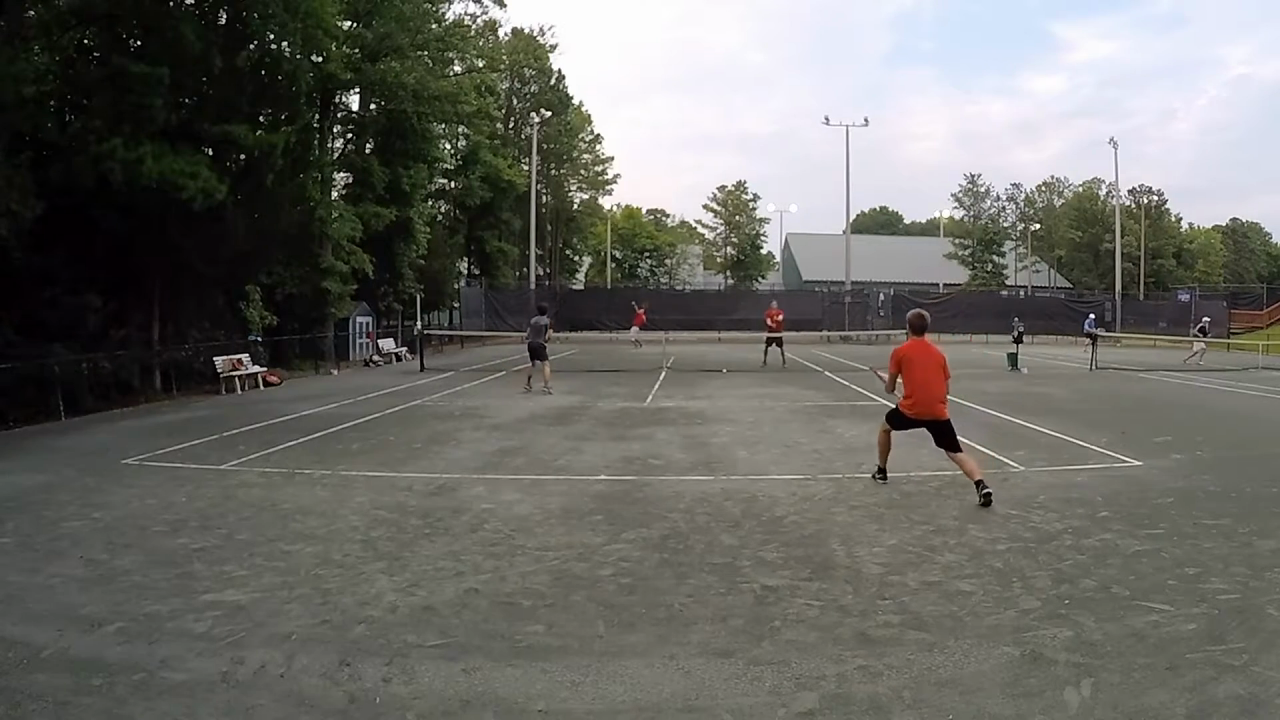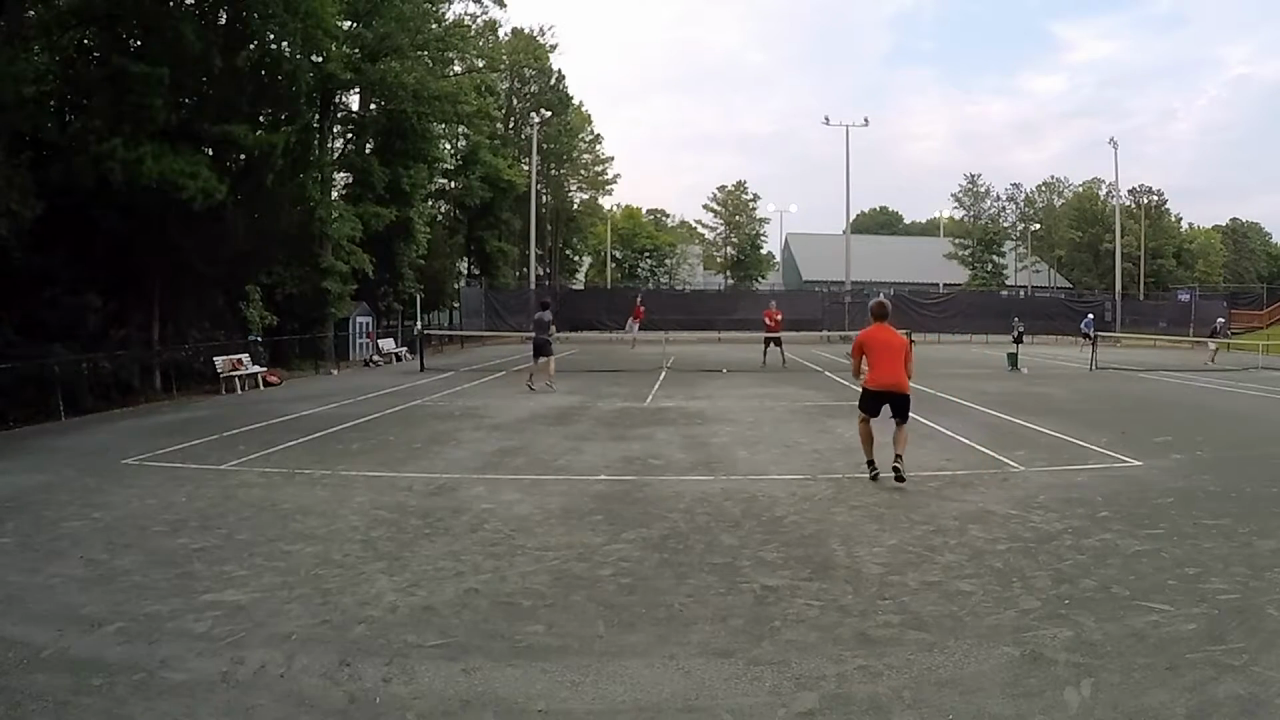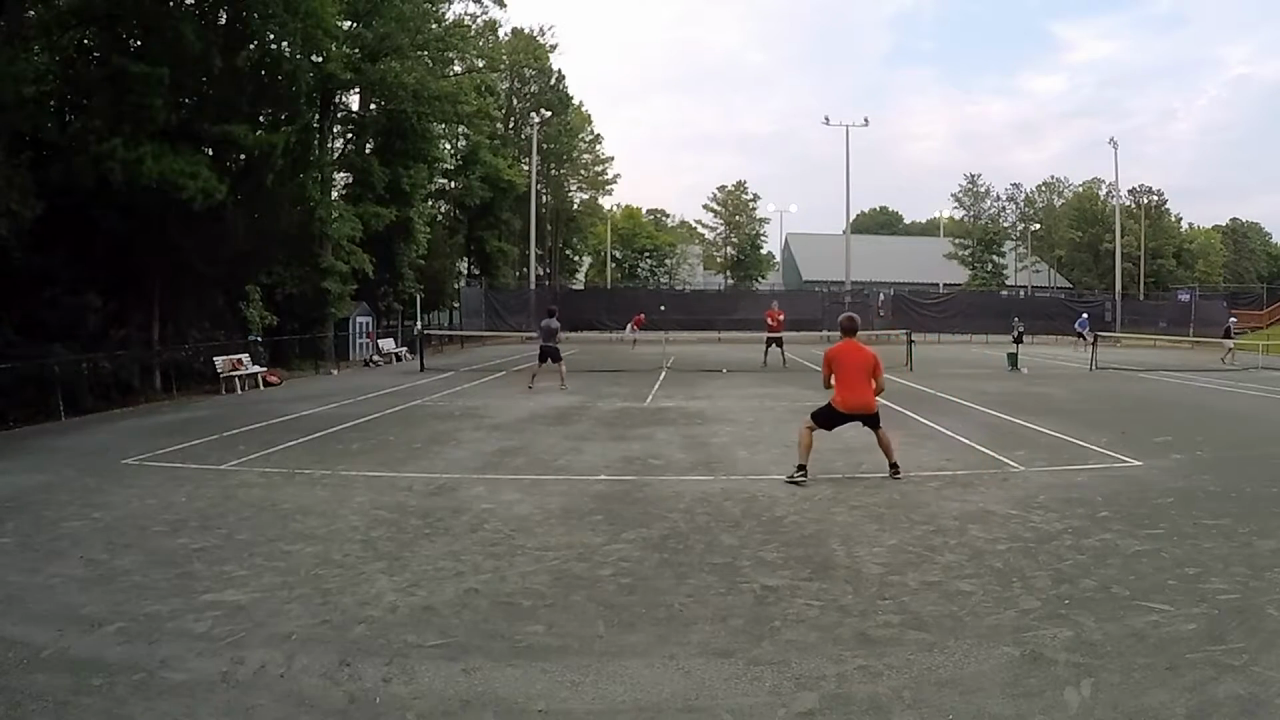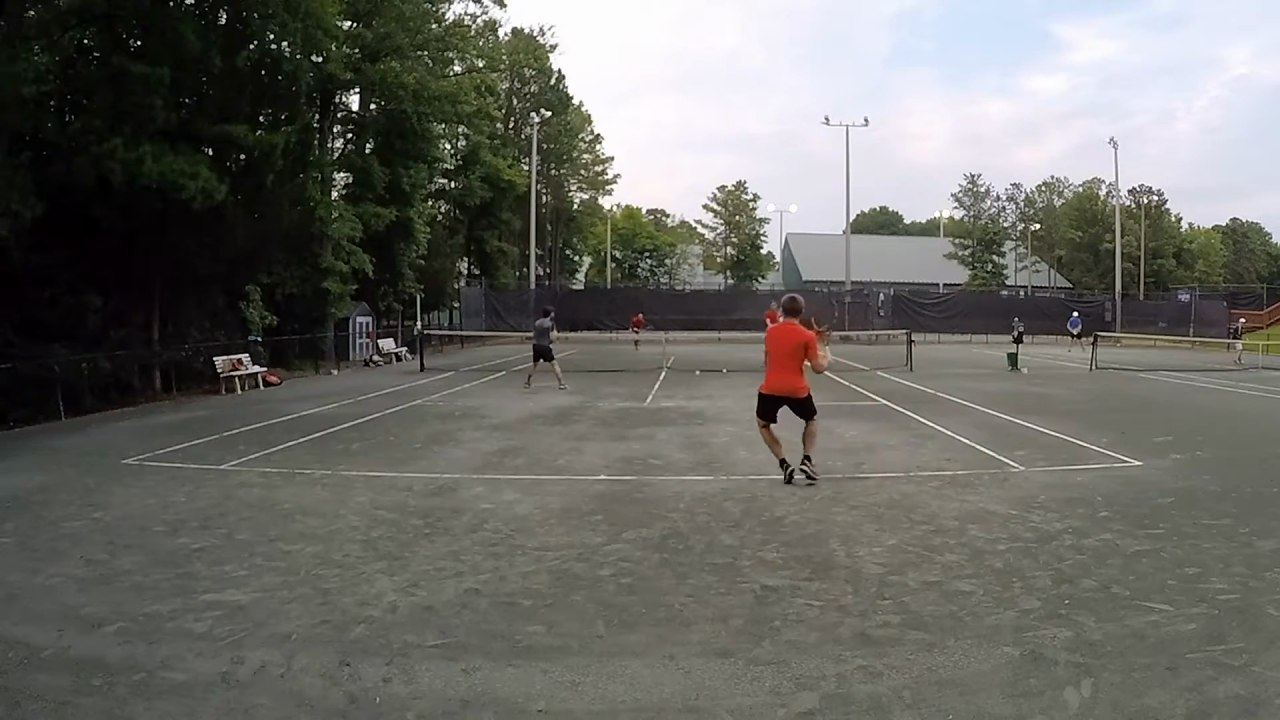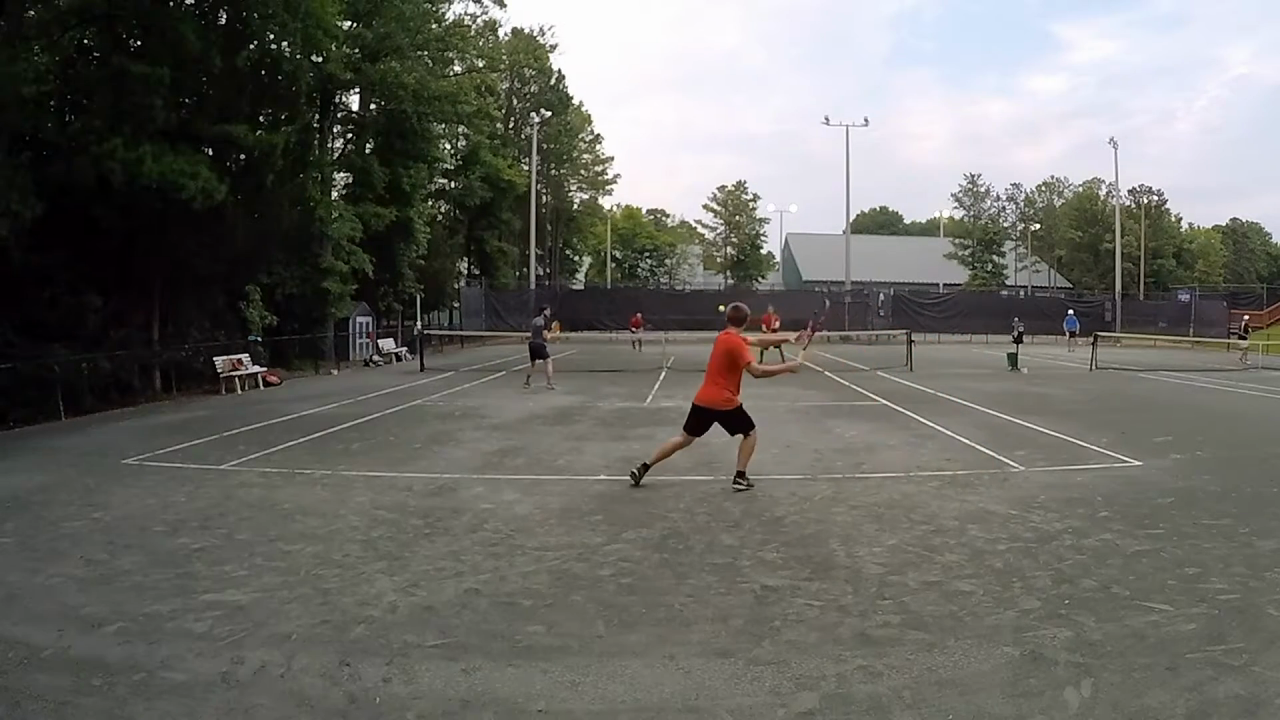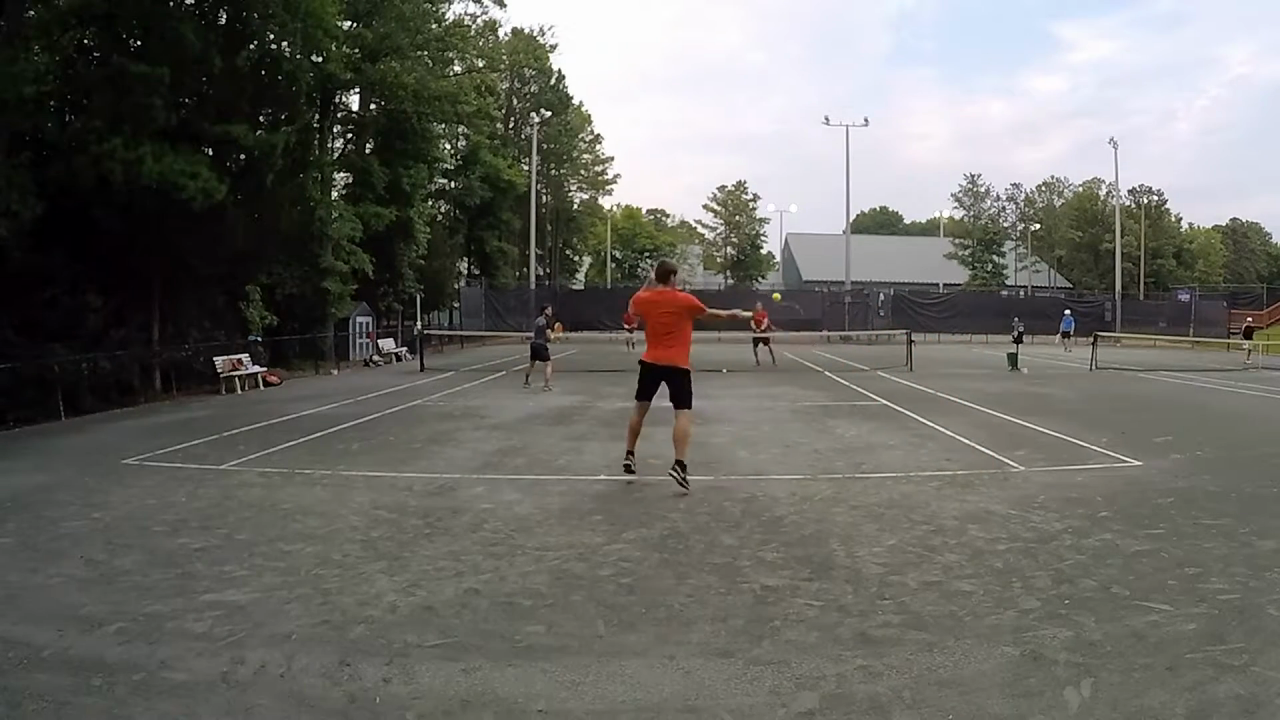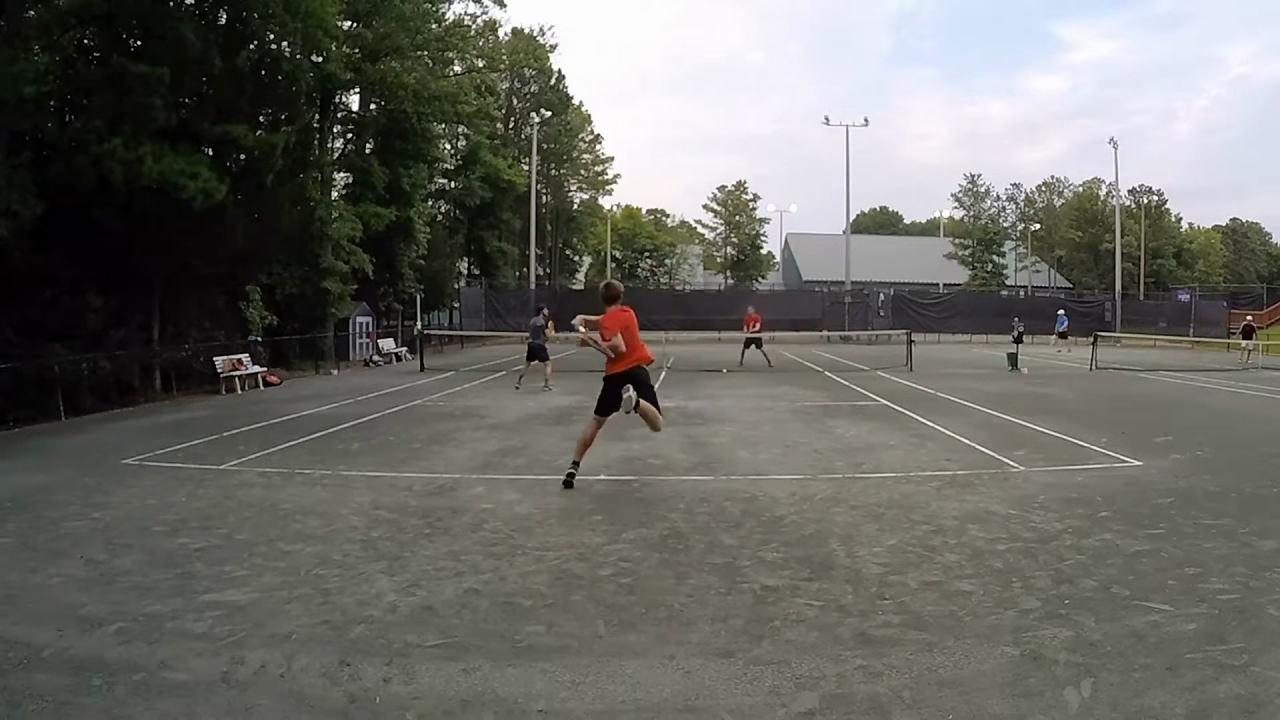
dt=0.3s
person 1, frame 1
left shoulder: (900, 352)
right shoulder: (938, 354)
left elbow: (890, 388)
right elbow: (945, 390)
left wrist: (888, 381)
left hip: (911, 410)
right hip: (938, 413)
left knee: (885, 427)
right knee: (957, 453)
left ankle: (881, 471)
right ankle: (981, 485)
person 1, frame 2
left shoulder: (863, 336)
right shoulder: (902, 339)
left elbow: (855, 372)
right elbow: (909, 373)
left wrist: (860, 376)
left hip: (875, 385)
right hip: (901, 388)
left knee: (863, 420)
right knee: (901, 424)
left ankle: (871, 464)
right ankle: (898, 460)
person 1, frame 3
left shoulder: (831, 352)
right shoulder: (871, 354)
left elbow: (826, 384)
right elbow: (881, 387)
left hip: (841, 406)
right hip: (868, 406)
left knee: (807, 427)
right knee: (878, 430)
left ankle: (801, 469)
right ankle: (894, 467)
person 1, frame 4
left shoulder: (770, 331)
right shoulder: (808, 336)
right elbow: (819, 368)
right wrist: (825, 357)
left hip: (770, 389)
right hip: (797, 391)
left knee: (763, 425)
right knee: (811, 422)
left ankle: (785, 464)
right ankle: (807, 461)
person 1, frame 5
left shoulder: (724, 336)
right shoulder: (735, 344)
left elbow: (756, 340)
right elbow: (756, 371)
left wrist: (785, 338)
right wrist: (786, 367)
left hip: (702, 400)
right hip: (724, 404)
left knee: (684, 438)
right knee: (750, 435)
left ankle: (643, 468)
right ankle: (740, 477)
person 1, frame 6
left shoulder: (642, 300)
right shoulder: (685, 300)
left elbow: (631, 311)
right elbow: (710, 314)
left wrist: (649, 283)
right wrist: (734, 314)
left hip: (650, 363)
right hip: (677, 366)
left knee: (640, 409)
right knee: (683, 415)
left ankle: (629, 456)
right ankle: (680, 466)
person 1, frame 7
left shoulder: (608, 320)
right shoulder: (628, 313)
left elbow: (619, 350)
left wrist: (593, 341)
right wrist: (584, 319)
left hip: (617, 376)
right hip: (638, 372)
left knee: (596, 422)
right knee: (656, 426)
left ankle: (573, 468)
right ankle: (636, 400)
